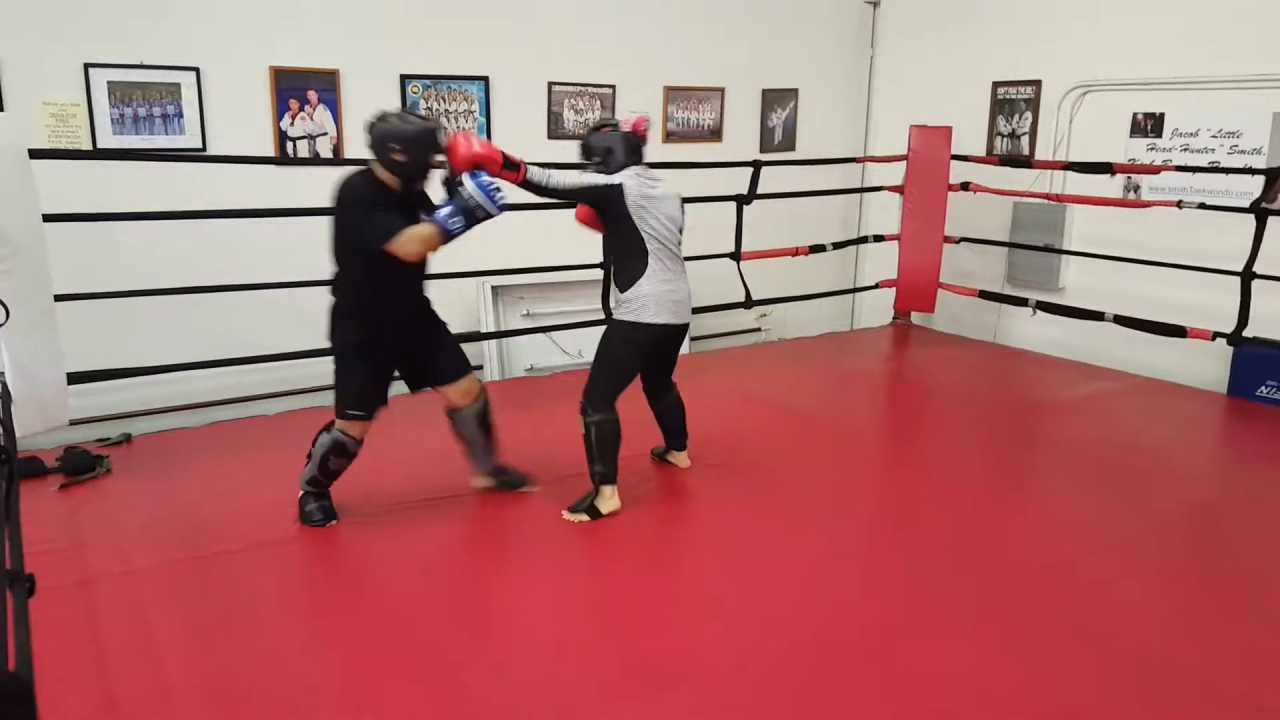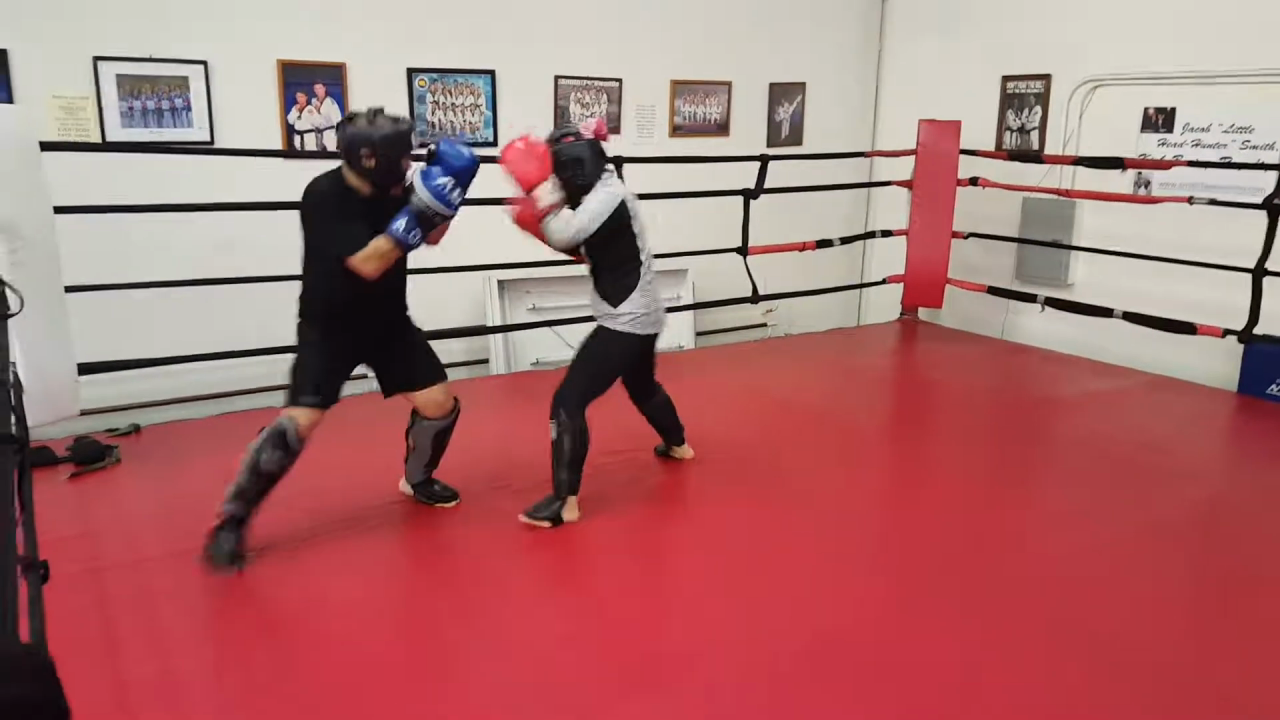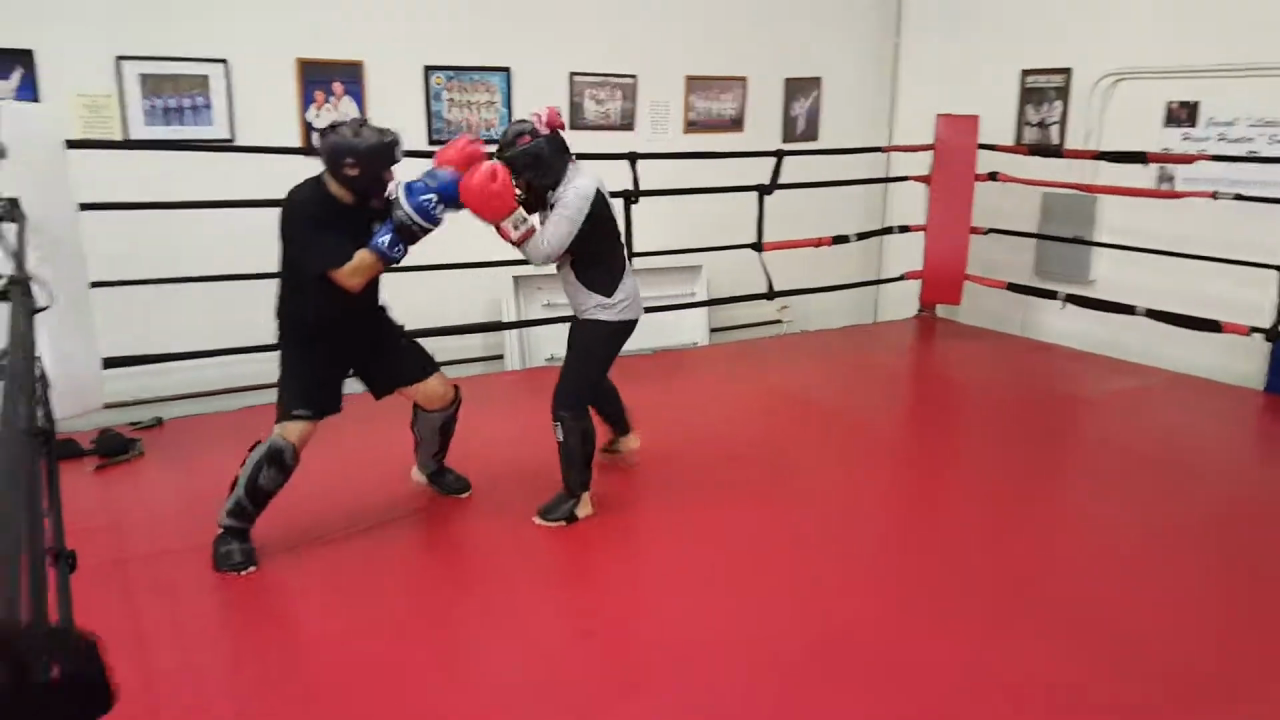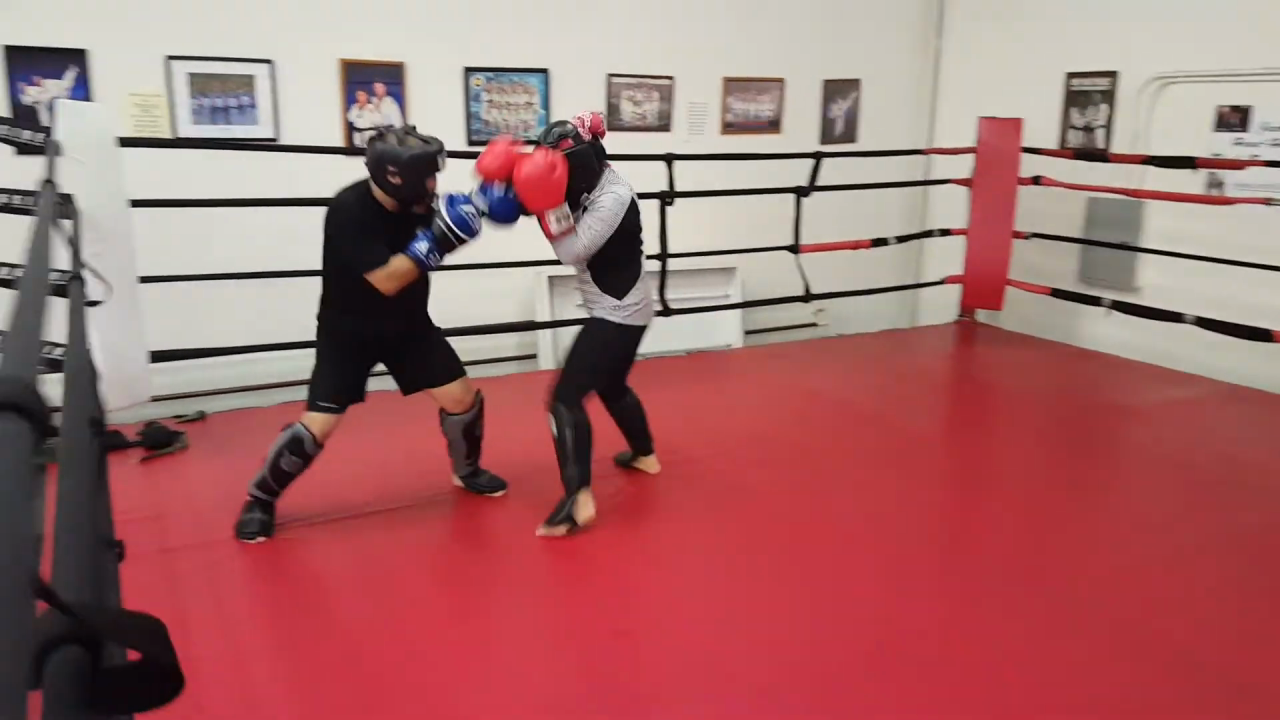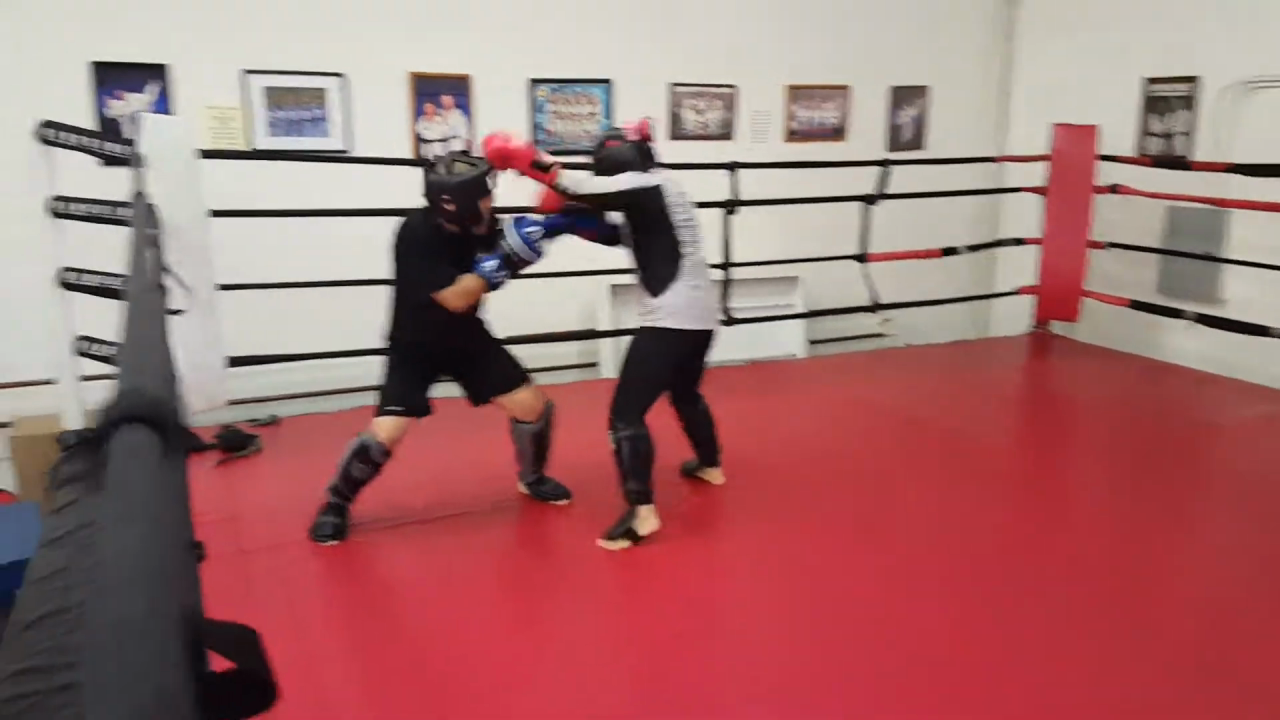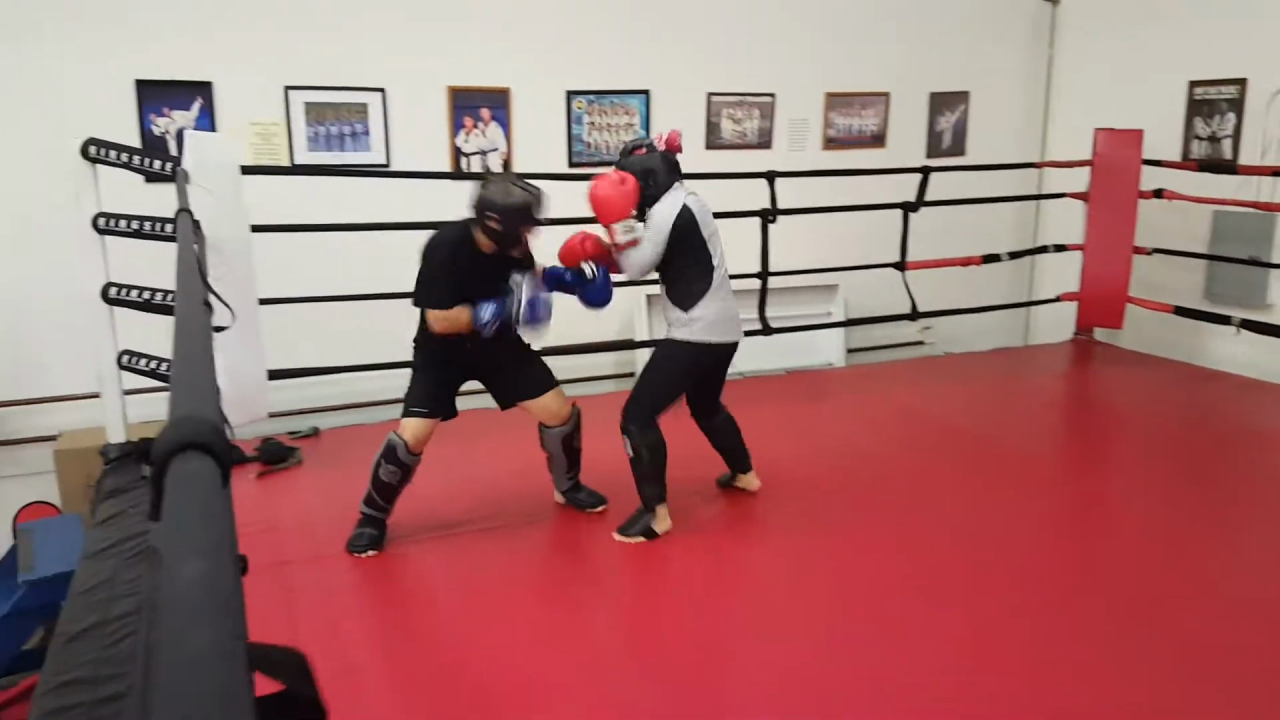
dt=0.3s
person 1, frame 1
left shoulder: (408, 187)
right shoulder: (357, 193)
left elbow: (432, 231)
right elbow: (408, 247)
left wrist: (462, 192)
right wrist: (464, 209)
left hip: (412, 316)
right hip: (361, 326)
left knee: (467, 392)
right knee: (353, 425)
left ankle: (489, 467)
right ankle: (313, 490)
person 1, frame 2
left shoulder: (390, 187)
right shoulder: (323, 197)
left elbow: (432, 235)
right elbow: (368, 263)
left wrist: (450, 186)
right wrist: (416, 215)
left hip: (385, 321)
right hip: (329, 326)
left knee: (440, 403)
right knee: (297, 423)
left ankle: (418, 479)
right ankle: (231, 520)
person 1, frame 3
left shoulder: (365, 195)
right shoulder: (305, 208)
left elbow: (414, 209)
right elbow: (352, 276)
left wrist: (438, 194)
right wrist: (400, 230)
left hip: (366, 325)
right hip: (310, 336)
left knee: (440, 394)
right knee: (291, 436)
left ankle: (430, 468)
right ankle: (233, 528)
person 1, frame 4
left shoulder: (411, 199)
right shoulder: (348, 211)
left elbow: (451, 210)
right elbow: (386, 280)
left wrist: (487, 202)
right wrist: (437, 240)
left hip: (406, 324)
right hip: (347, 332)
left knee: (462, 399)
right knee: (317, 427)
left ankle: (466, 470)
right ankle: (261, 500)
person 1, frame 5
left shoulder: (476, 221)
right shoulder: (416, 235)
left elbow: (526, 234)
right elbow: (456, 298)
left wrist: (563, 222)
right wrist: (503, 260)
left hip: (467, 339)
right hip: (414, 347)
left knee: (532, 406)
right knee: (384, 436)
left ankle: (532, 478)
right ankle: (336, 504)
person 1, frame 6
left shoulder: (513, 243)
right shoulder: (446, 248)
left elbow: (531, 274)
right elbow: (439, 321)
left wrist: (571, 278)
right wrist: (505, 309)
left hip: (499, 344)
right hip: (442, 352)
left knee: (560, 411)
right knee: (411, 436)
left ankle: (568, 486)
right ankle: (373, 516)
person 2, frame 1
left shoulder: (615, 186)
right shoulder: (670, 195)
left elbow: (554, 182)
left wrist: (495, 161)
left hip: (639, 315)
right hip: (676, 312)
left knee: (598, 399)
right knee: (659, 381)
left ankle: (606, 492)
right ankle: (677, 449)
person 2, frame 2
left shoulder: (605, 196)
right shoulder: (609, 194)
left elbow: (567, 232)
right elbow: (577, 243)
left wrist: (538, 184)
right wrist: (539, 225)
left hip: (625, 323)
right hip: (642, 317)
left knee: (568, 403)
right knee: (641, 385)
left ankle: (566, 500)
right ankle: (678, 444)
person 2, frame 3
left shoulder: (578, 191)
right shoulder: (560, 182)
left elbow: (541, 252)
left wrist: (502, 210)
left hip: (608, 312)
right hip: (598, 307)
left knee: (568, 401)
right knee: (590, 377)
left ankle: (578, 497)
right ankle: (623, 435)
person 2, frame 4
left shoulder: (613, 197)
right shoulder: (589, 184)
left elbow: (572, 251)
right elbow: (533, 195)
left wrist: (548, 203)
right wrist: (514, 180)
left hip: (618, 315)
right hip: (619, 310)
left knee: (565, 399)
right knee: (612, 385)
left ankle: (579, 499)
right ankle: (644, 454)
person 2, frame 5
left shoulder: (645, 185)
right shoulder: (666, 192)
left elbow: (582, 189)
right elbow: (624, 234)
left wrist: (525, 159)
right wrist: (573, 209)
left hip: (669, 320)
right hip: (700, 317)
left knee: (627, 413)
right knee: (685, 393)
left ankle: (641, 513)
right ankle: (710, 465)
person 2, frame 6
left shoulder: (667, 207)
right shoulder: (687, 203)
left elbow: (637, 266)
right elbow: (654, 258)
left wrist: (618, 219)
right wrist: (605, 251)
left hip: (695, 334)
right hip: (724, 330)
left knee: (638, 415)
right knee: (706, 405)
left ankle: (656, 512)
right ankle: (744, 473)
